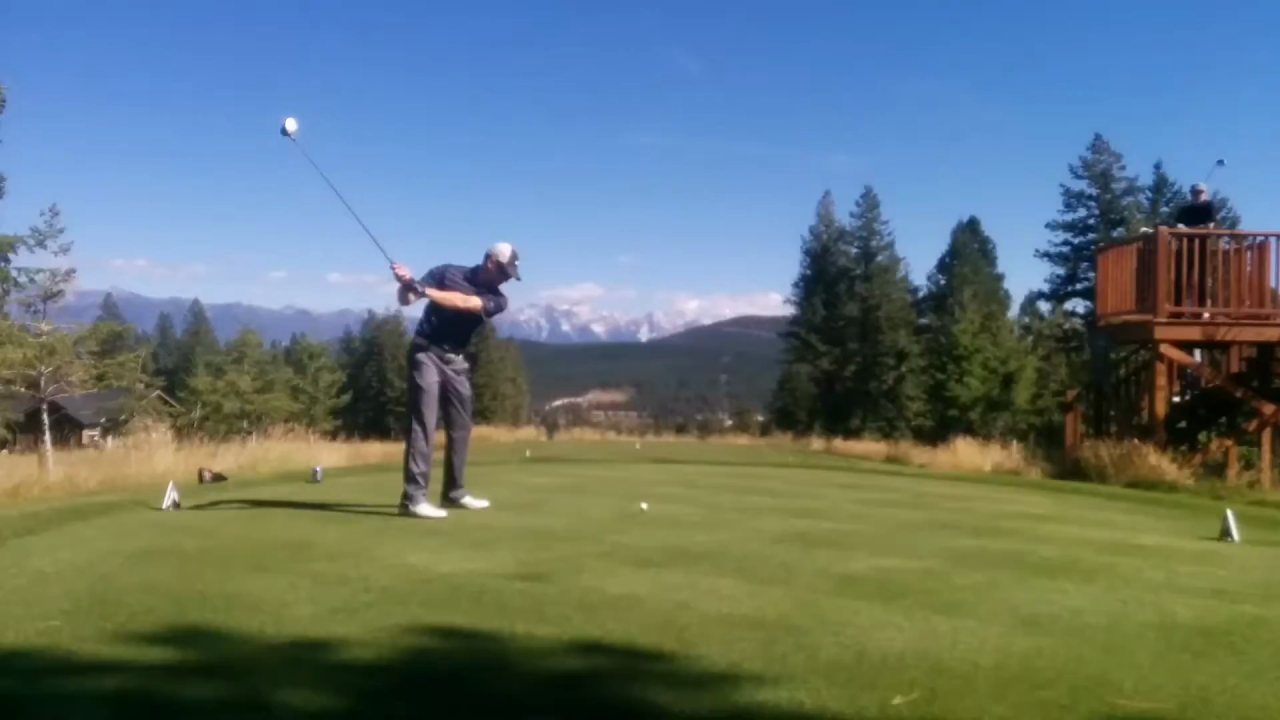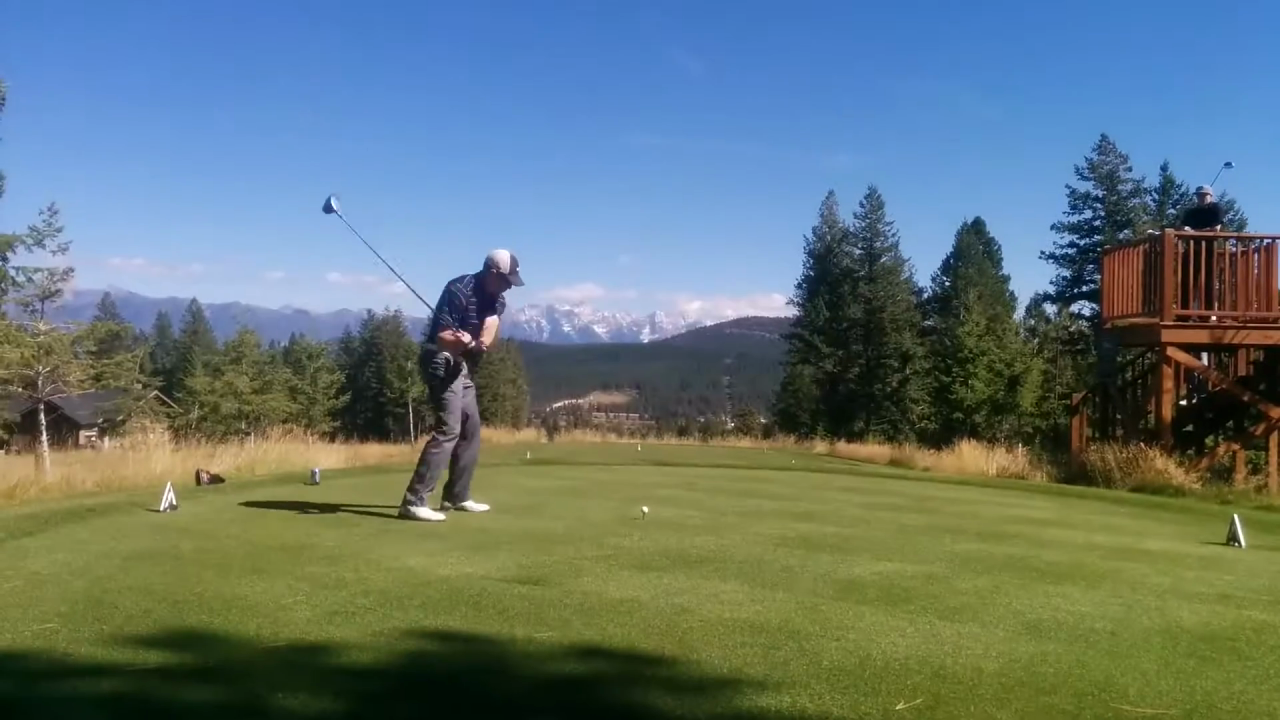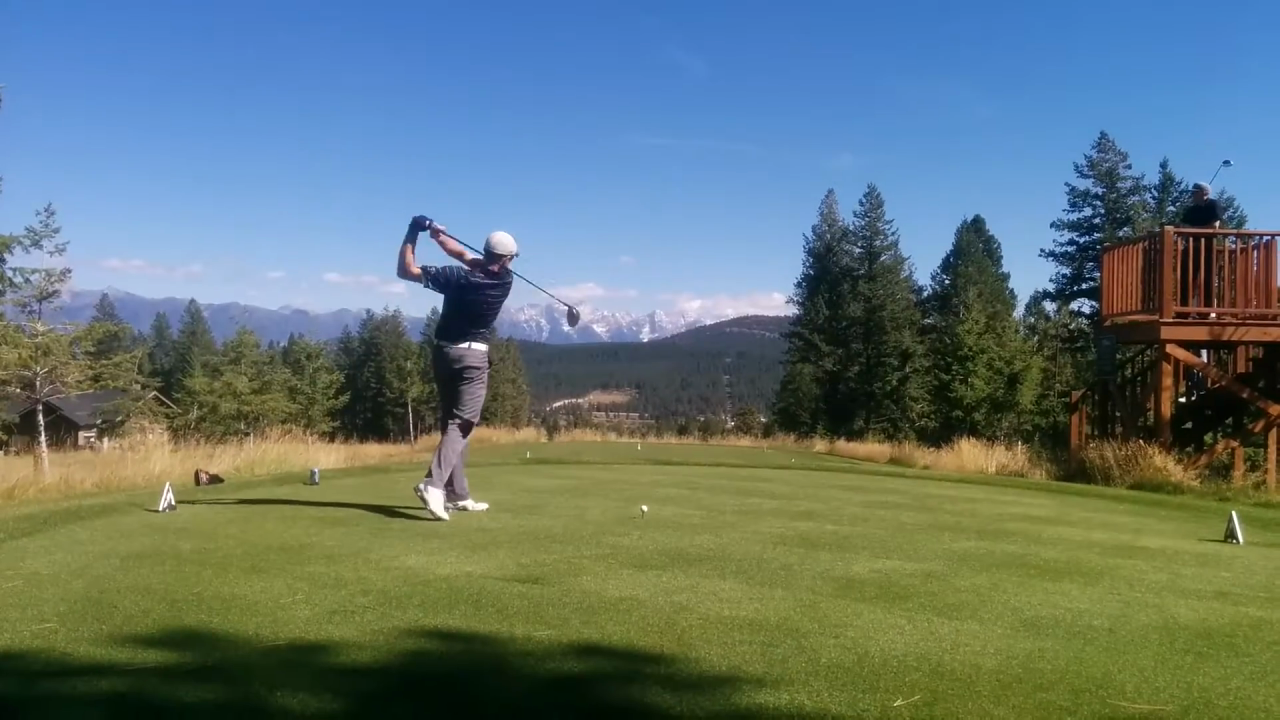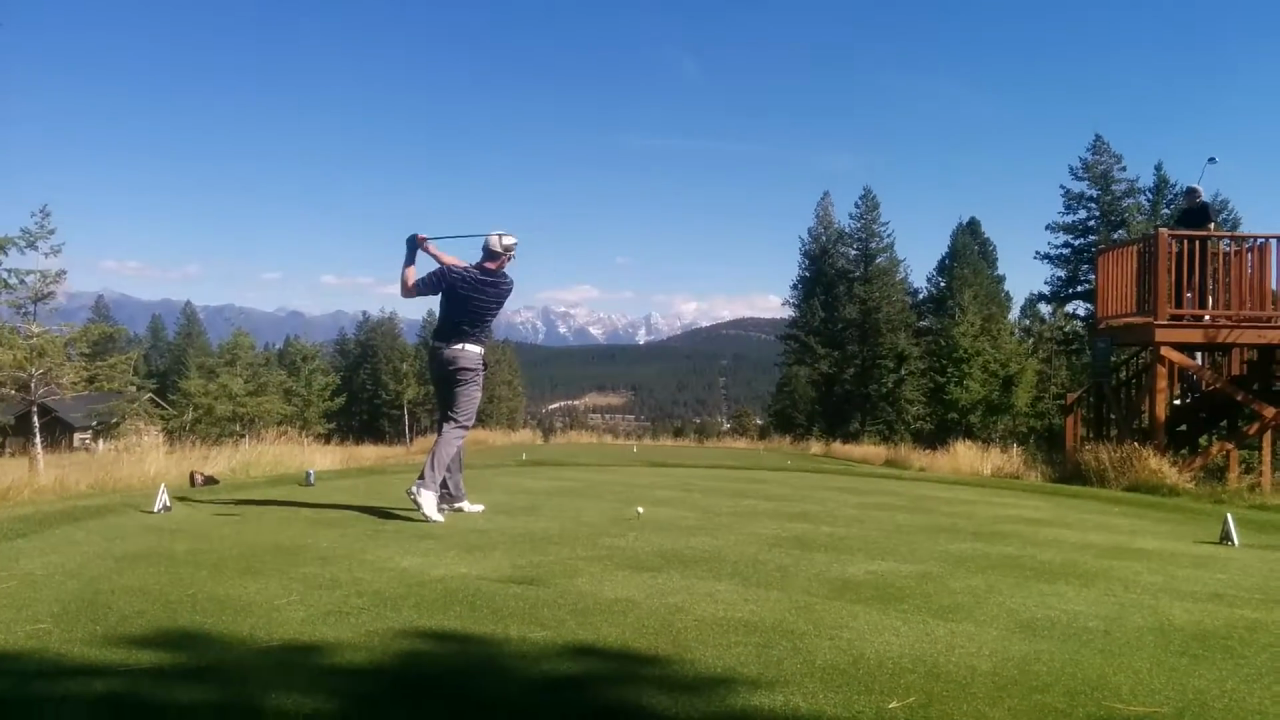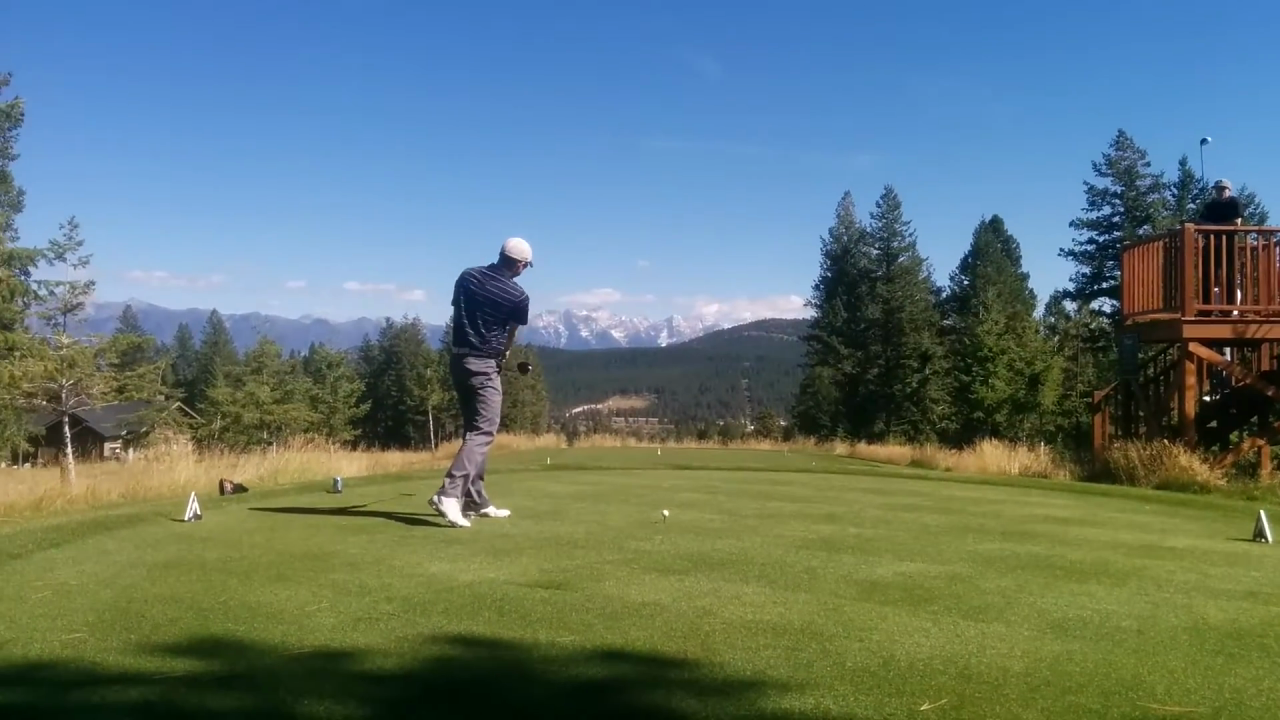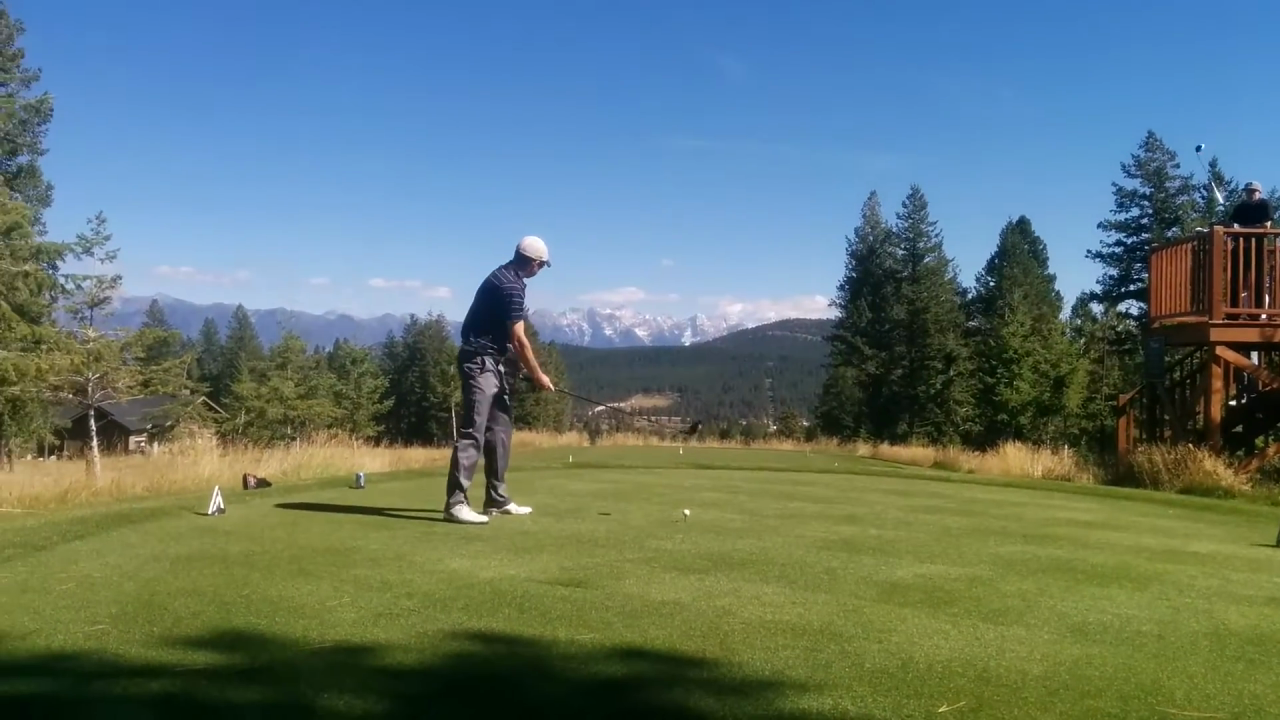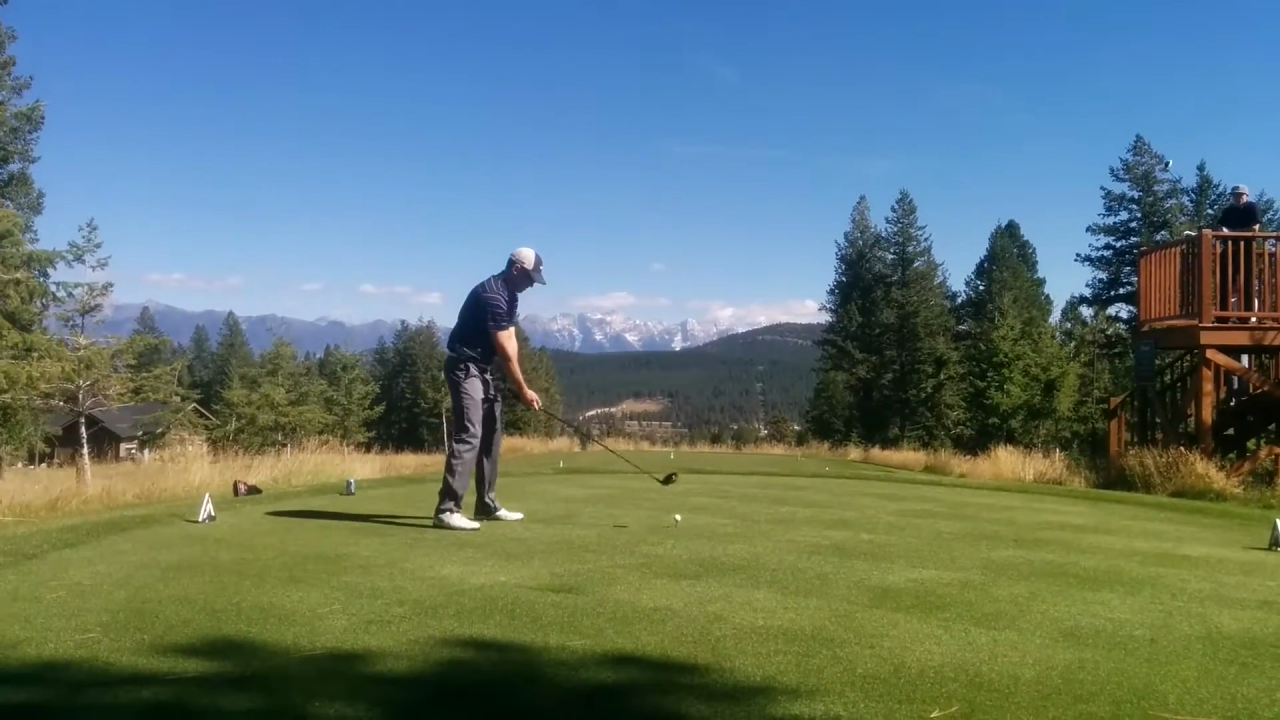
dt=0.4s
person 1, frame 1
left shoulder: (497, 301)
right shoulder: (447, 273)
left elbow: (463, 302)
right elbow: (406, 299)
left wrist: (424, 289)
right wrist: (405, 280)
left hip: (455, 361)
right hip: (426, 353)
left knee: (460, 428)
right knee: (423, 425)
left ankle: (454, 493)
right ankle: (413, 497)
person 1, frame 2
left shoulder: (497, 300)
right shoulder: (458, 289)
left elbow: (488, 333)
right elbow: (441, 338)
left wrist: (473, 342)
right wrist: (461, 341)
left hip: (460, 366)
right hip: (442, 361)
left knee: (470, 430)
right knee: (447, 430)
left ankle: (456, 495)
right ankle: (415, 499)
person 1, frame 3
left shoulder: (456, 276)
right shoulder: (506, 280)
left elbow: (405, 271)
right elbow: (474, 262)
left wrist: (412, 233)
right wrist: (441, 235)
left hip: (443, 352)
right hip: (472, 357)
left knee: (451, 421)
right knee: (461, 424)
left ankle: (456, 494)
right ankle: (434, 484)
person 1, frame 4
left shoulder: (449, 275)
right shoulder: (505, 285)
left elbow: (408, 290)
left wrist: (411, 254)
right wrist: (431, 250)
left hip: (439, 354)
right hip: (468, 358)
left knee: (450, 423)
right knee: (457, 426)
left ankle: (452, 495)
right ankle: (426, 486)
person 1, frame 5
left shoulder: (467, 276)
right shoulder: (518, 296)
left hip: (460, 360)
right hip: (483, 365)
left knee: (477, 429)
right knee: (484, 432)
left ankle: (475, 501)
right ankle: (450, 494)
person 1, frame 6
left shoulder: (505, 279)
right shoulder: (510, 287)
left elbow: (511, 335)
right elbow: (519, 339)
left wrist: (528, 371)
right wrist: (538, 375)
left hip: (491, 361)
right hip: (479, 361)
left knee: (499, 429)
right knee: (473, 430)
left ankle: (497, 498)
right ankle: (455, 503)
person 1, frame 7
left shoulder: (510, 296)
right shoulder: (491, 295)
left elbow: (511, 341)
right elbow: (504, 349)
left wrist: (516, 385)
right wrist: (523, 388)
left hip: (483, 369)
right hip: (464, 367)
left knee: (490, 436)
right knee: (469, 434)
left ankle: (487, 504)
right ankle: (447, 509)
